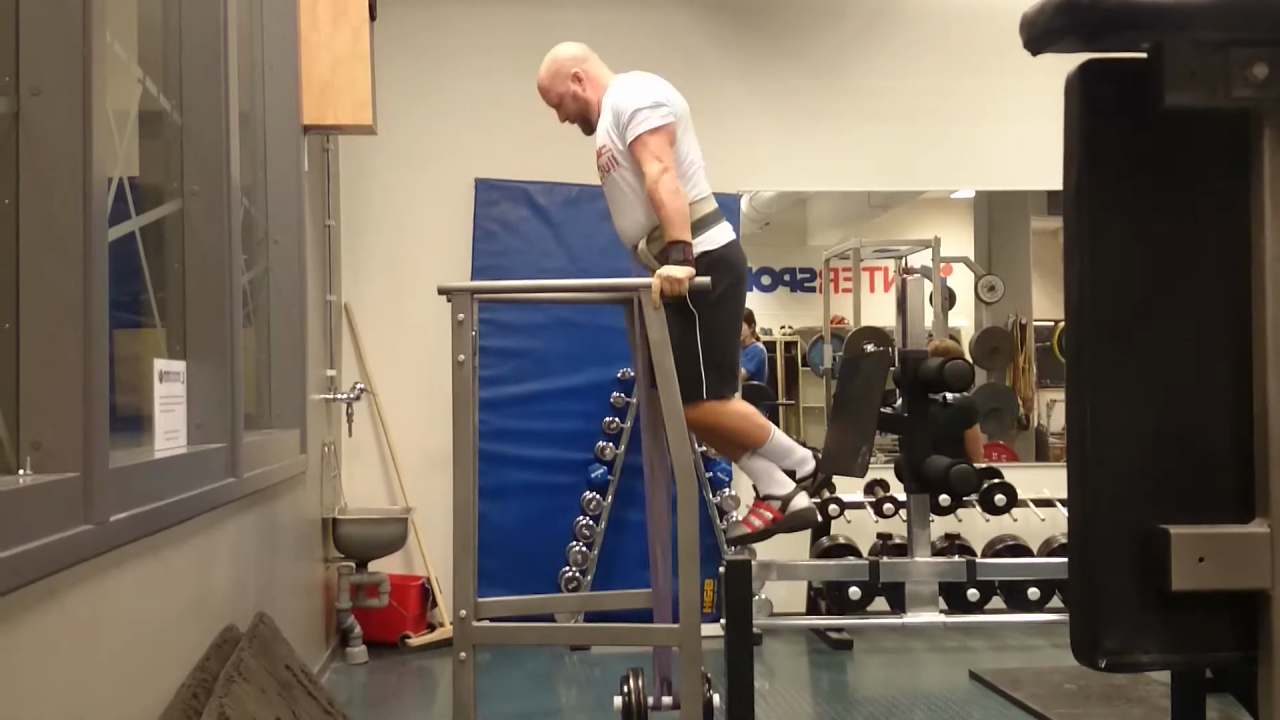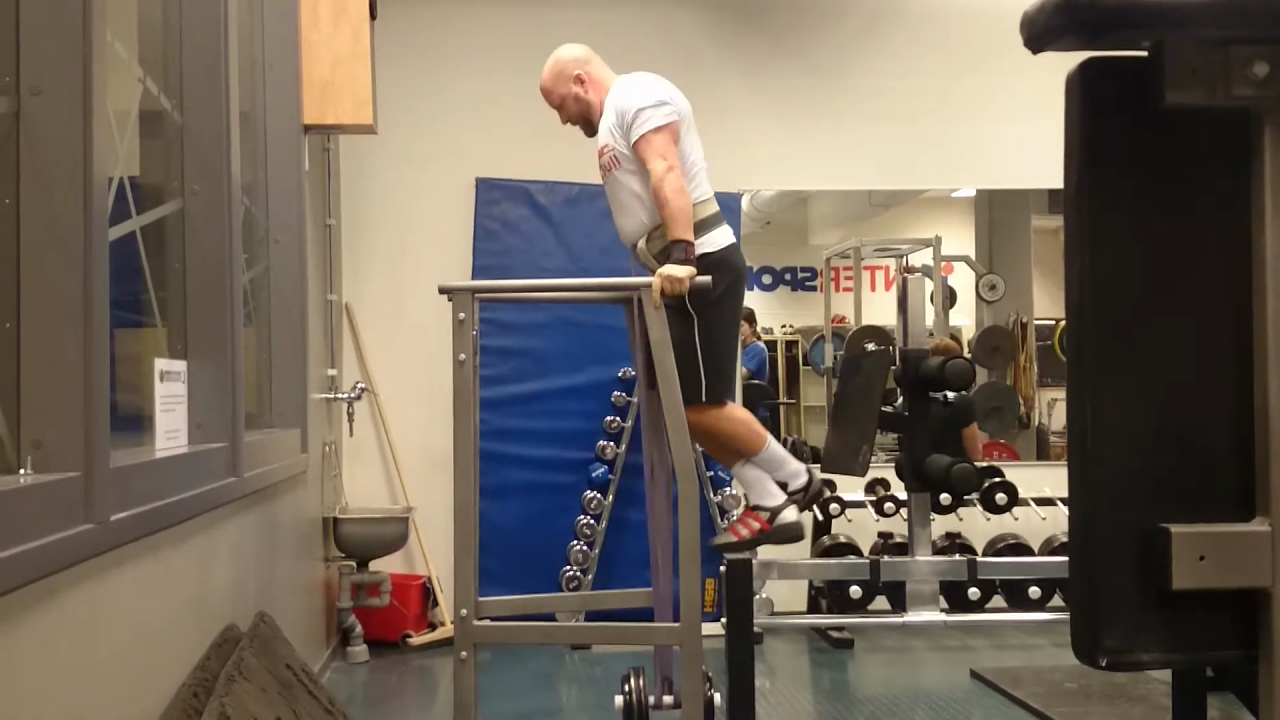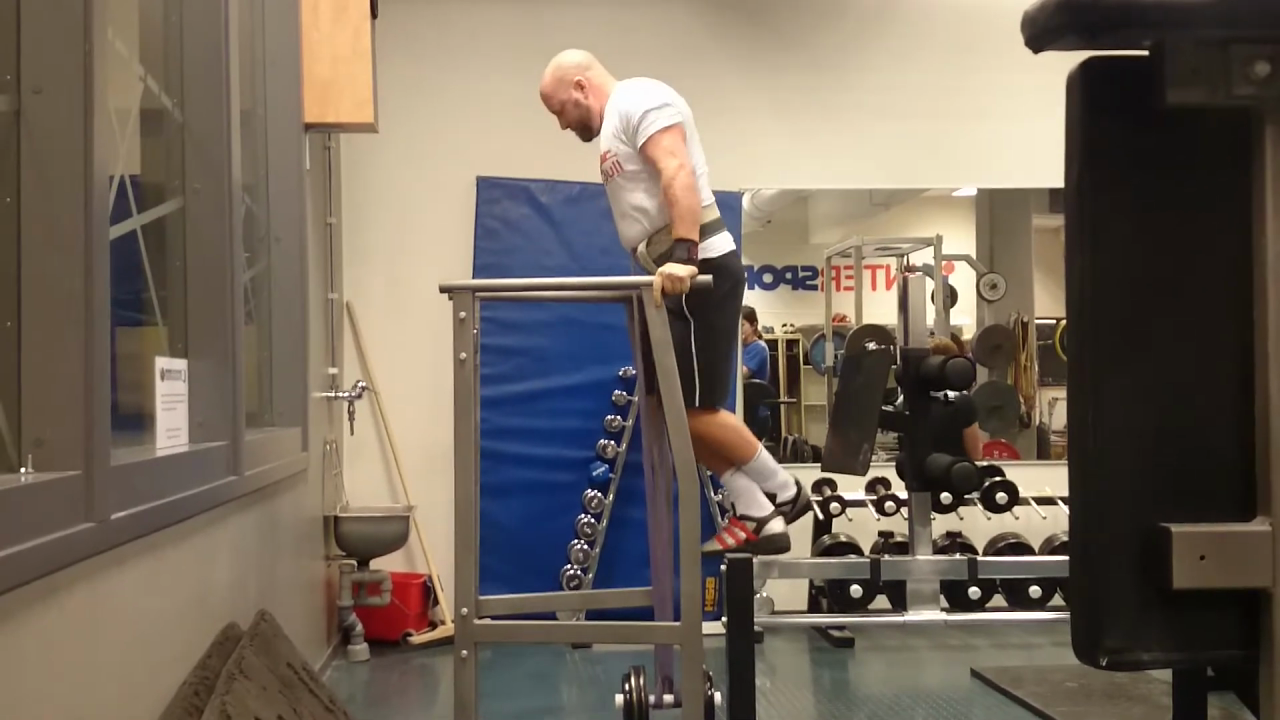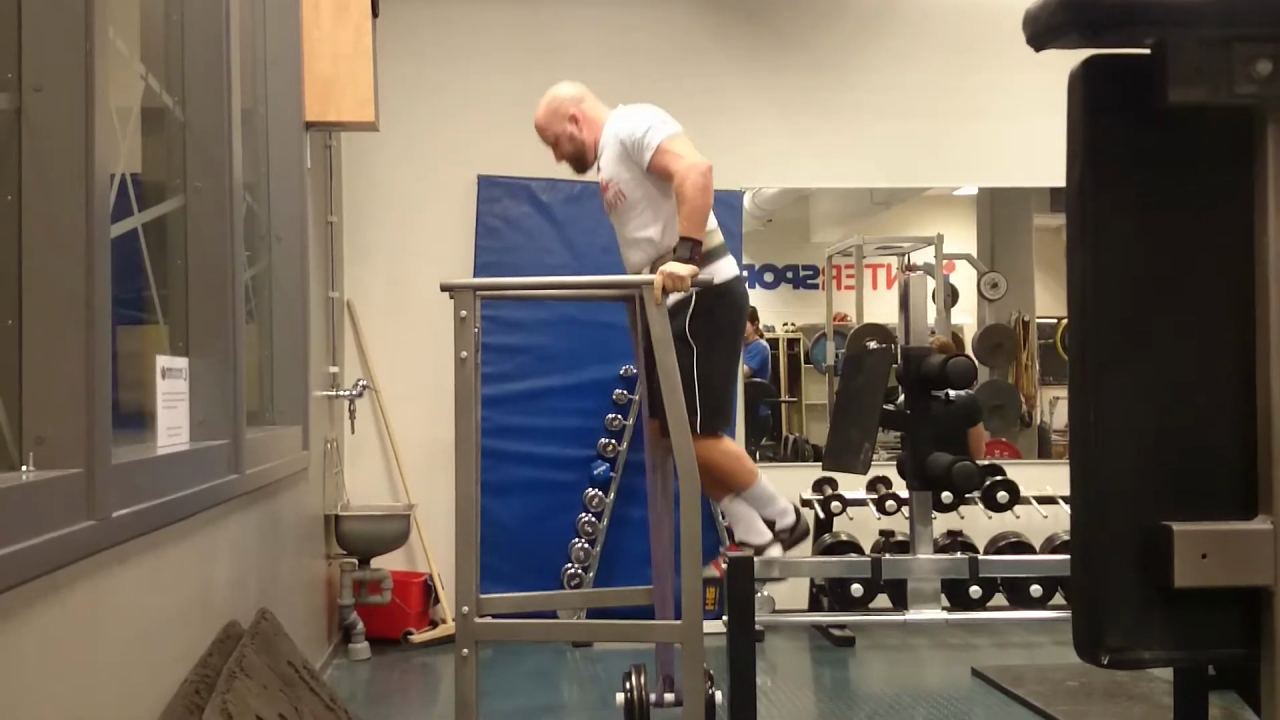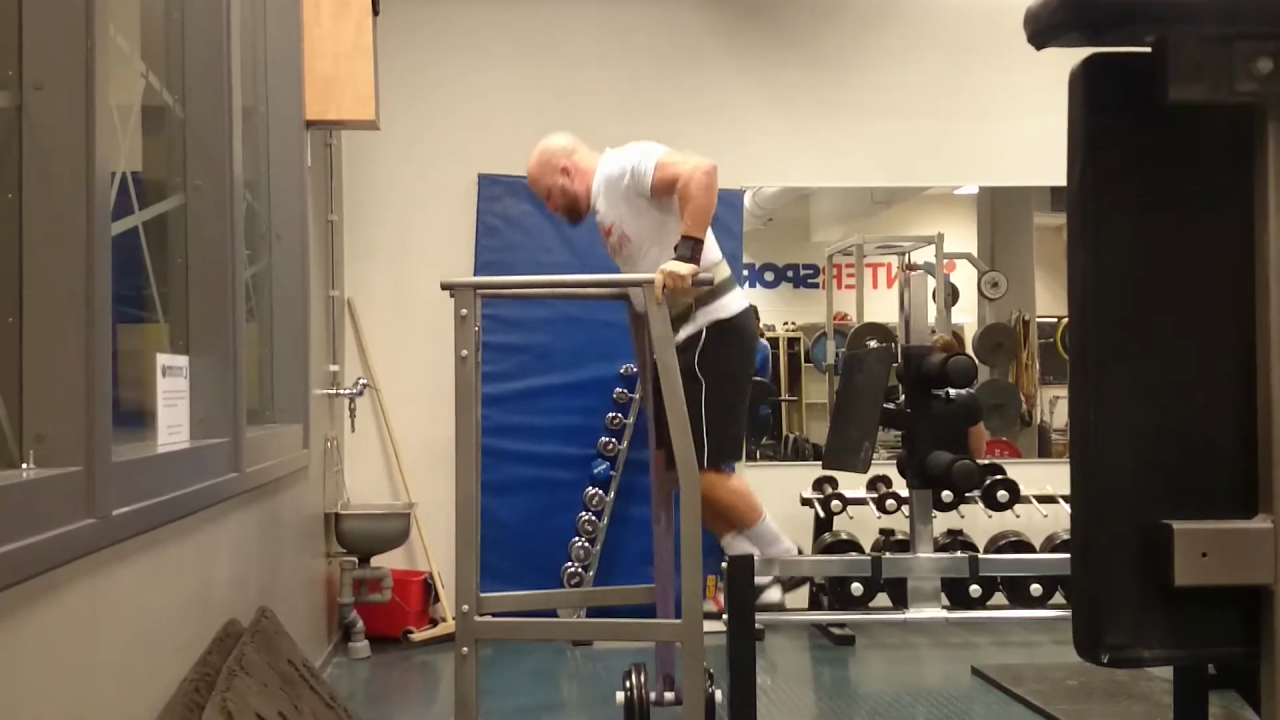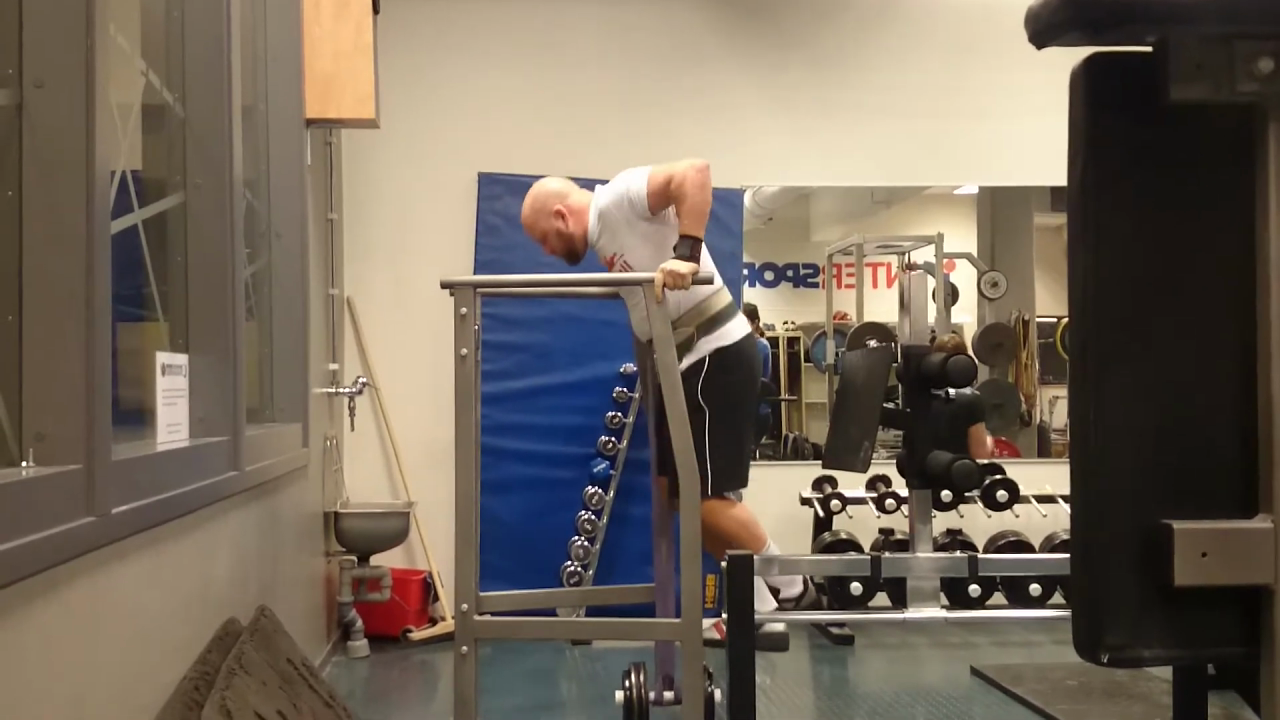
dt=0.2s
person 1, frame 1
left shoulder: (634, 94)
right shoulder: (614, 115)
left elbow: (662, 176)
left wrist: (679, 256)
left hip: (700, 263)
right hip: (676, 270)
left knee: (702, 400)
right knee: (685, 401)
left ankle: (799, 467)
right ankle: (780, 491)
person 1, frame 2
left shoulder: (637, 94)
right shoulder: (616, 116)
left elbow: (667, 174)
left wrist: (682, 255)
left hip: (700, 266)
right hip: (675, 273)
left knee: (700, 404)
right knee: (679, 403)
left ankle: (793, 481)
right ankle: (769, 504)
person 1, frame 3
left shoulder: (637, 99)
right shoulder: (616, 123)
left elbow: (679, 173)
left wrist: (683, 254)
left hip: (698, 272)
right hip: (672, 277)
left knee: (694, 409)
left ankle: (783, 493)
right ankle: (757, 513)
person 1, frame 4
left shoulder: (632, 128)
right shoulder: (613, 154)
left elbow: (695, 172)
left wrist: (683, 260)
left hip: (703, 295)
right hip: (676, 300)
left knee: (697, 435)
right knee: (667, 430)
left ankle: (782, 519)
right ankle: (755, 536)
person 1, frame 5
left shoulder: (624, 168)
right shoulder: (609, 198)
left elbow: (699, 172)
left wrist: (687, 253)
left hip: (713, 327)
right hip: (685, 334)
left knee: (703, 468)
right knee: (672, 462)
left ankle: (783, 558)
right ankle: (755, 580)
person 1, frame 6
left shoulder: (618, 198)
right shoulder: (605, 231)
left elbow: (694, 172)
left wrist: (686, 255)
left hip: (715, 356)
right hip: (689, 361)
left knee: (709, 497)
right knee: (673, 488)
left ankle: (788, 587)
right ankle: (758, 610)
